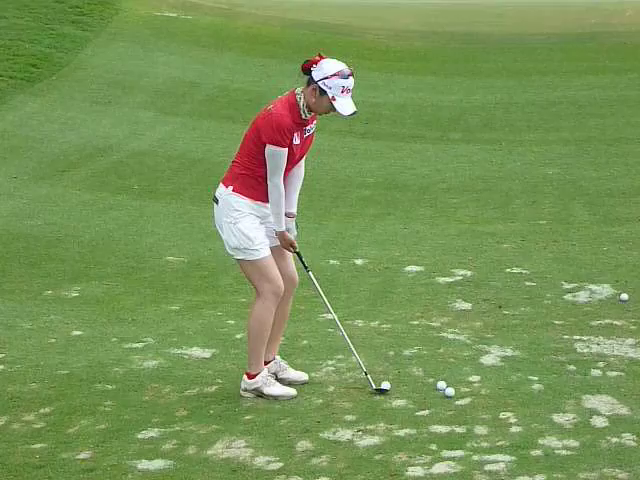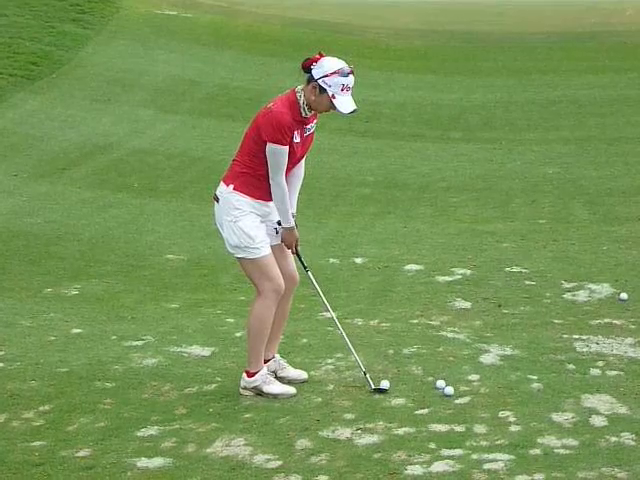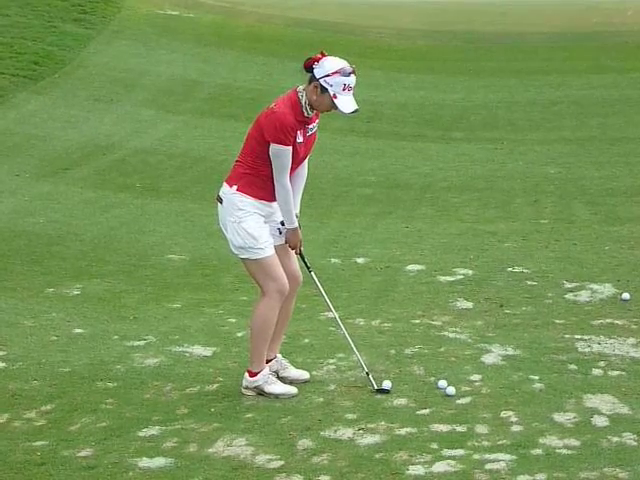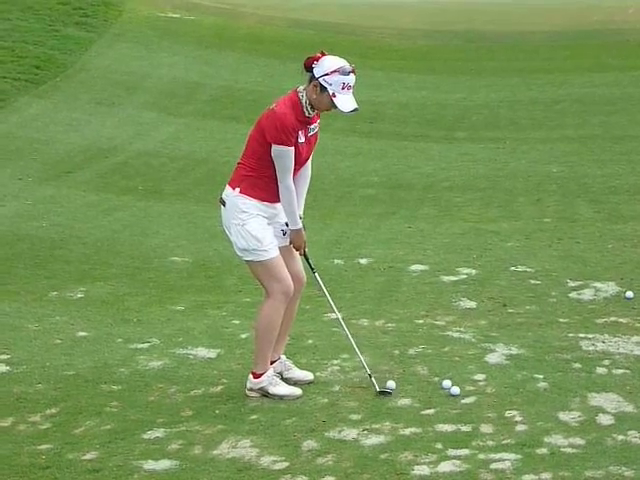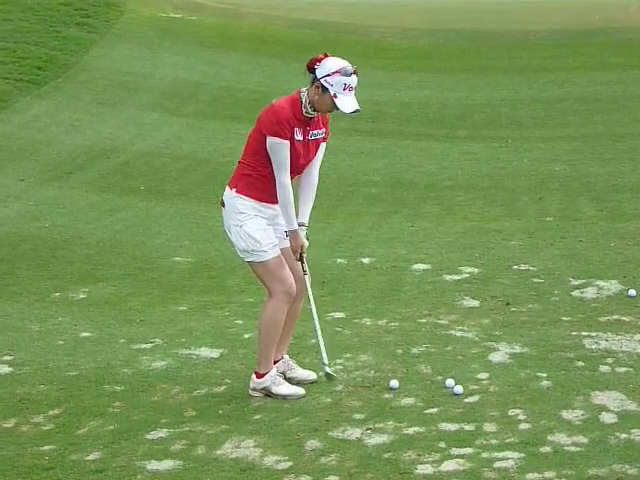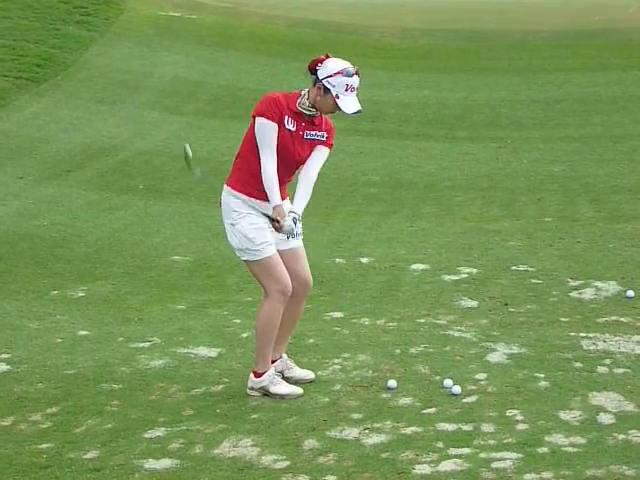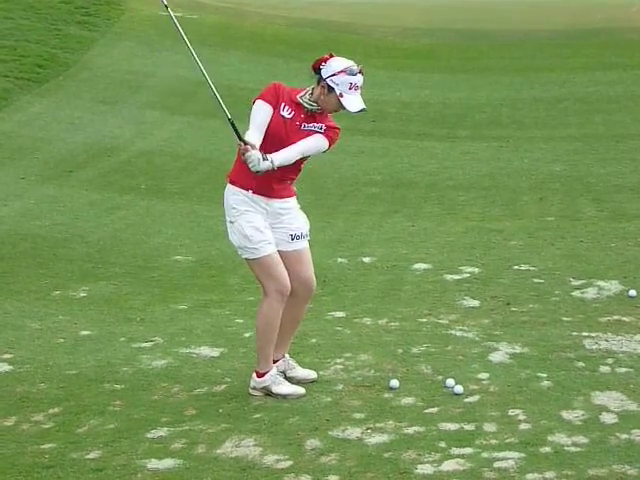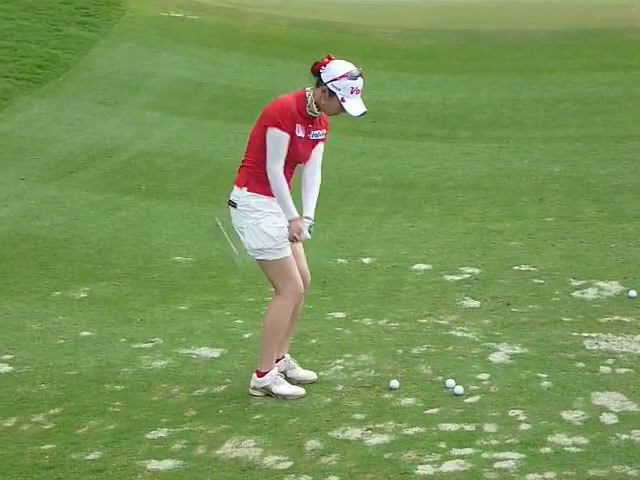
dt=0.3s
person 1, frame 1
left shoulder: (308, 112)
right shoulder: (279, 119)
left elbow: (297, 166)
right elbow: (274, 179)
left wrist: (290, 216)
right wrist: (280, 228)
left hip: (264, 205)
right hip: (239, 205)
left knee: (289, 281)
right knee: (271, 288)
left ankle: (270, 361)
right ankle: (253, 377)
person 1, frame 2
left shoulder: (309, 111)
right shoulder: (279, 116)
left elbow: (297, 165)
right elbow: (276, 178)
left wrist: (290, 216)
right wrist: (287, 225)
left hip: (264, 204)
right hip: (240, 204)
left knee: (289, 280)
right knee: (271, 287)
left ankle: (270, 359)
right ankle: (253, 375)
person 1, frame 3
left shoulder: (310, 111)
right shoulder: (282, 117)
left elbow: (300, 167)
right elbow: (282, 178)
left wrist: (292, 218)
right wrist: (292, 227)
left hip: (267, 205)
right hip: (242, 204)
left knee: (293, 280)
right knee: (275, 287)
left ankle: (272, 359)
right ankle: (254, 375)
person 1, frame 4
left shoulder: (311, 111)
right shoulder: (283, 118)
left elbow: (303, 168)
right elbow: (286, 179)
left wrist: (297, 218)
right wrist: (296, 228)
left hip: (270, 206)
right hip: (246, 207)
left knee: (297, 281)
right knee: (280, 288)
left ankle: (276, 360)
right ankle: (259, 377)
person 1, frame 5
left shoulder: (321, 122)
right shoulder: (279, 114)
left elbow: (310, 174)
right elbow: (281, 176)
left wrist: (302, 225)
right wrist: (292, 230)
left hip: (274, 208)
right hip: (246, 207)
left knee: (300, 284)
right knee: (282, 288)
left ankle: (279, 360)
right ankle: (262, 377)
person 1, frame 6
left shoulder: (324, 129)
right shoulder: (274, 104)
left elbow: (308, 174)
right elbow: (266, 160)
left wrist: (293, 213)
right wrist: (277, 205)
left hip: (276, 207)
right hip: (243, 205)
left knee: (302, 284)
right knee: (279, 288)
left ankle: (277, 359)
right ankle: (260, 375)
person 1, frame 7
left shoulder: (328, 129)
right shoulder: (276, 94)
left elbow: (296, 151)
right elbow: (253, 135)
left wrist: (265, 160)
right wrist: (251, 145)
left hip: (284, 205)
right hip: (245, 201)
left knee: (304, 285)
right knee: (278, 288)
left ankle: (279, 359)
right ankle: (263, 376)
person 1, frame 8
left shoulder: (320, 125)
right shoulder: (284, 110)
left elbow: (311, 173)
right elbow: (273, 171)
left wrist: (306, 219)
right wrist: (292, 217)
left hip: (277, 204)
right hip: (255, 203)
left knee: (300, 282)
right knee: (289, 289)
left ankle: (279, 358)
right ankle: (263, 375)
